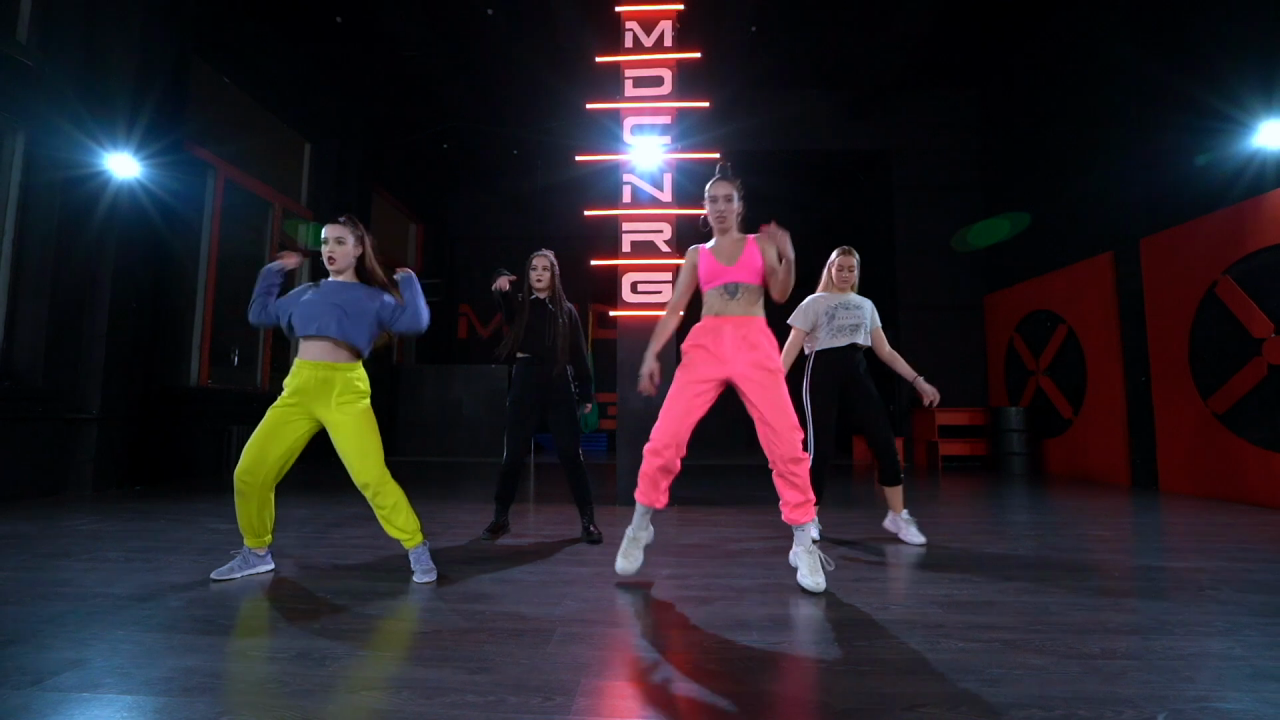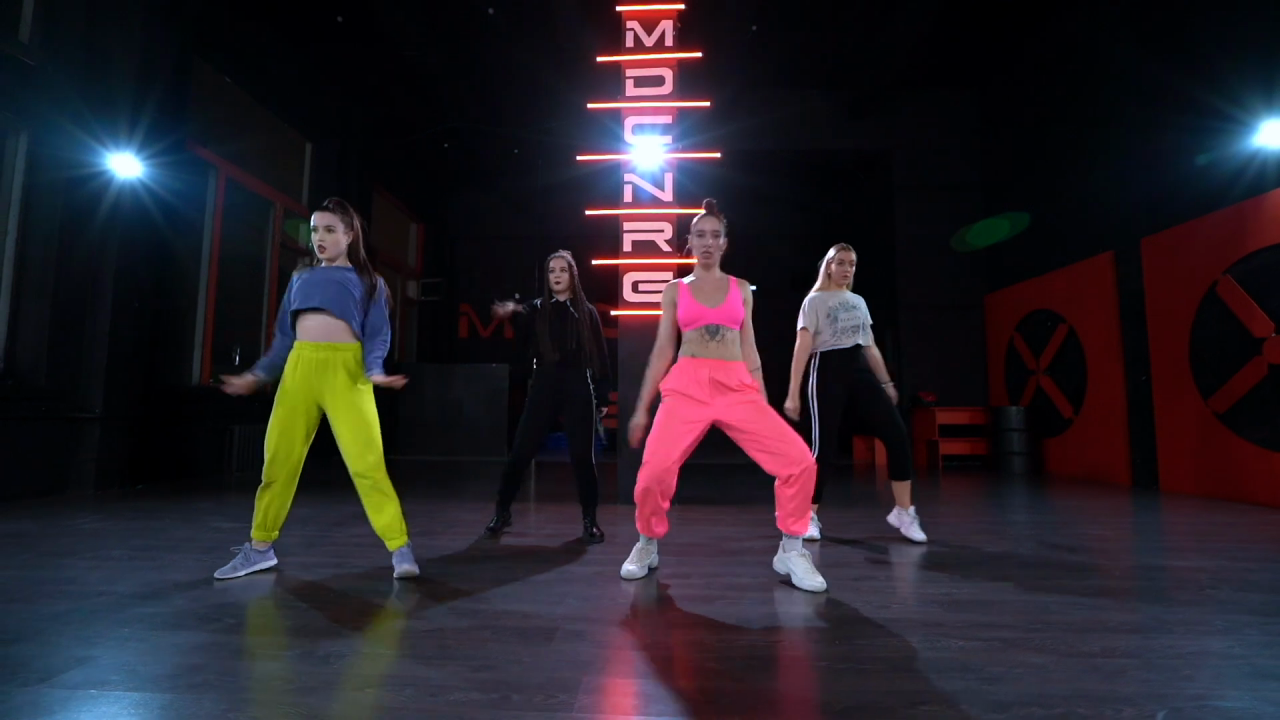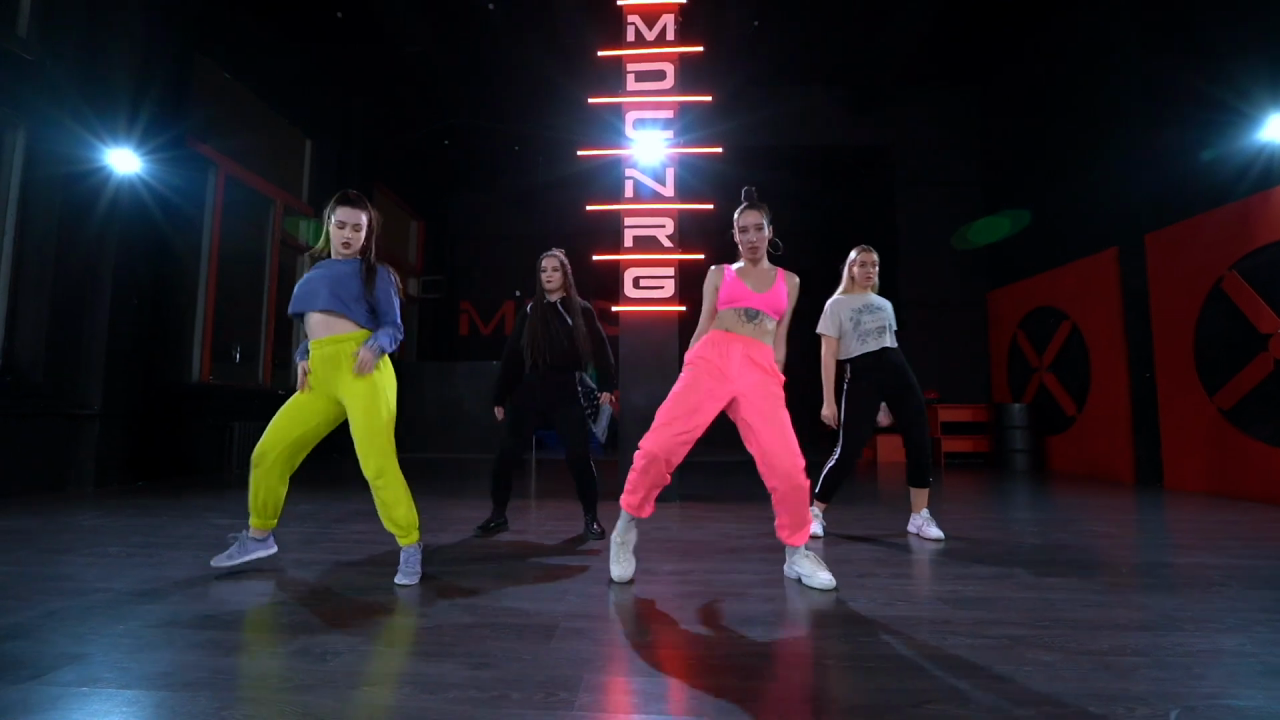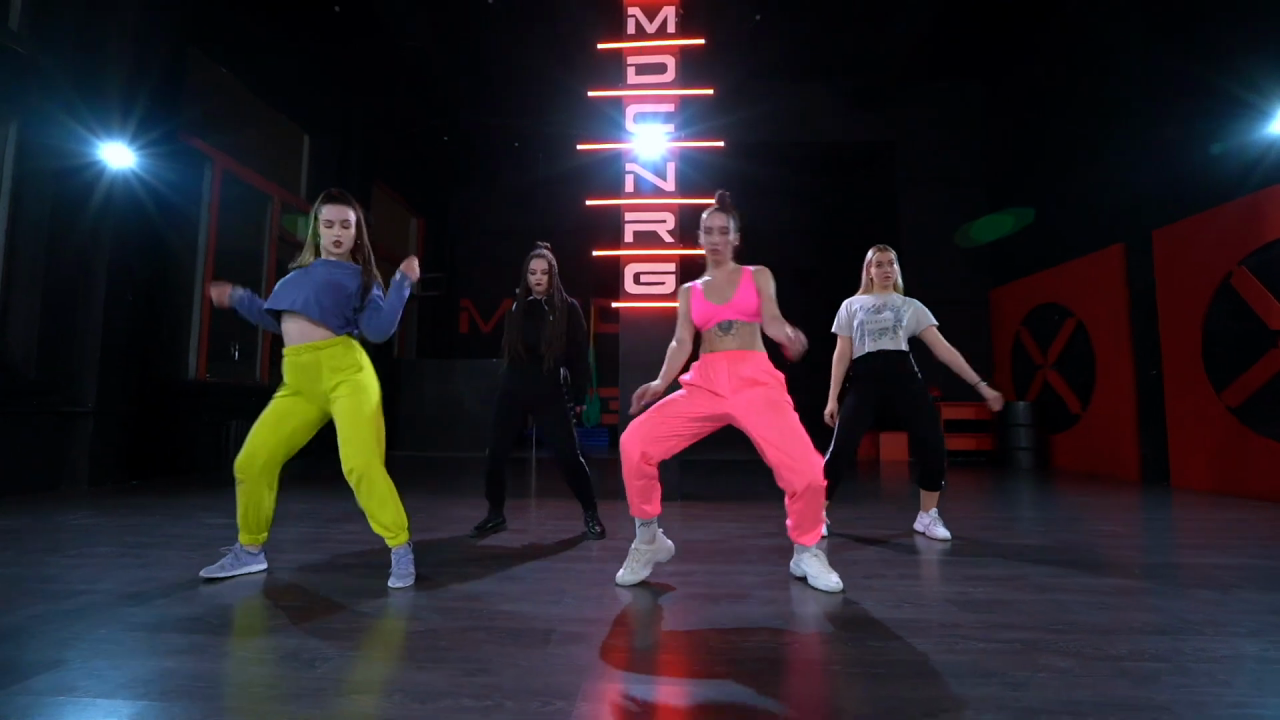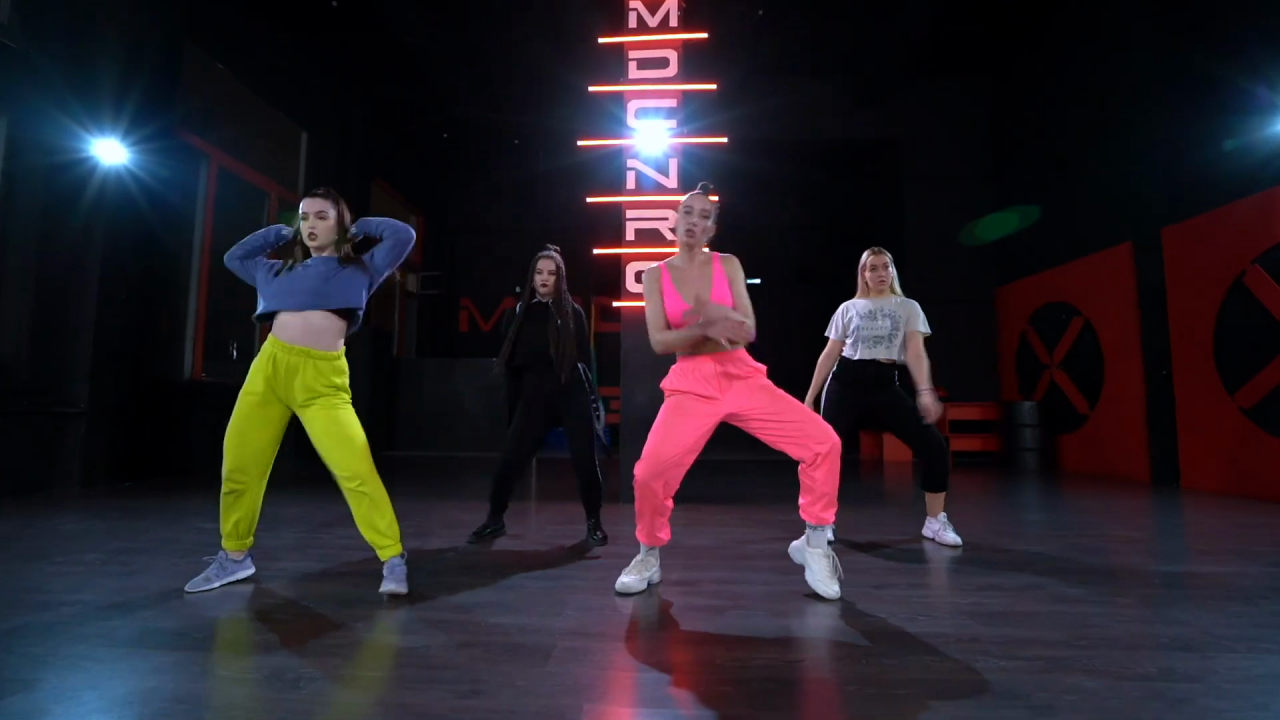
dt=0.3s
person 1, frame 1
left shoulder: (761, 240)
right shoulder: (696, 254)
left elbow: (780, 294)
right elbow: (675, 307)
left wrist: (786, 258)
right wrist: (651, 353)
left hip: (755, 346)
right hip: (708, 345)
left knee: (785, 444)
right knee: (667, 435)
left ankle: (803, 544)
right ankle: (640, 527)
person 1, frame 2
left shoulder: (741, 289)
right shoulder: (676, 290)
left elbow: (748, 348)
right elbow: (662, 351)
left wrist: (761, 404)
right wrist: (642, 407)
left hip: (738, 391)
right hip: (686, 389)
left knee: (798, 462)
right knee: (654, 472)
left ankle: (792, 550)
right ankle: (648, 545)
person 1, frame 3
left shoulder: (789, 281)
right shoulder: (718, 274)
right elbow: (703, 328)
right wrist: (690, 379)
left hip: (760, 374)
right hip: (711, 363)
left knee: (786, 469)
right knee: (660, 445)
left ankle: (797, 554)
right ankle: (626, 529)
person 1, frame 4
left shoulder: (759, 276)
right shoulder: (689, 292)
left elbow: (772, 320)
right elbow: (682, 341)
left wrist: (787, 334)
right wrist: (662, 381)
left hip: (756, 383)
right hip: (705, 384)
left knee: (806, 474)
right knee: (635, 442)
left ankle: (808, 553)
right ankle: (649, 541)
person 1, frame 5
left shoulder: (728, 265)
right shoulder: (655, 275)
left elbow: (748, 330)
right elbow: (659, 342)
left wrist: (712, 314)
right wrist: (705, 328)
left hip: (742, 378)
right hip: (689, 386)
left knee: (823, 442)
right knee: (653, 471)
left ankle: (814, 545)
right ankle: (649, 557)
person 2, frame 1
left shoulder: (374, 298)
right shoulder: (305, 293)
left elbow: (416, 324)
right elbow: (259, 316)
left wrist: (409, 282)
right wrist: (272, 271)
left hip: (345, 392)
right hip: (298, 390)
left knee: (372, 477)
right knee: (249, 473)
left ankle: (417, 550)
right ankle: (256, 552)
person 2, frame 2
left shoulder: (369, 282)
right shoulder: (300, 279)
left elbow: (377, 336)
right elbow: (285, 334)
left wrist: (374, 371)
right wrist: (259, 374)
left hip: (346, 372)
right hip: (299, 370)
left knee: (367, 464)
right knee: (278, 463)
left ankle: (400, 551)
right ankle: (260, 548)
person 2, frame 3
left shoulder: (376, 274)
right shoulder: (315, 273)
left elbow: (392, 327)
left wrist: (376, 347)
right wrist: (303, 358)
left hip: (363, 373)
right hip: (320, 374)
left knee: (377, 462)
right knee: (268, 454)
left ankle: (410, 549)
right ankle: (259, 535)
person 2, frame 4
left shoulder: (361, 278)
right shoulder: (301, 271)
left elbow: (379, 329)
right elbow: (280, 320)
left wrist: (403, 283)
right wrist: (239, 299)
left hip: (346, 372)
right hip: (299, 380)
left knee: (363, 467)
right knee: (251, 463)
left ankle: (401, 551)
right ankle: (250, 550)
person 2, frame 5
left shoulder: (358, 269)
right shoulder: (284, 270)
left elbow: (404, 236)
right elbow: (236, 258)
left wrist: (360, 228)
right wrist: (282, 234)
left hip: (324, 383)
right hip: (268, 372)
left knee: (356, 471)
right knee: (239, 470)
left ankle: (393, 562)
right ankle: (235, 556)
person 3, frame 1
left shoulder: (865, 305)
right shoulder: (813, 303)
left elbow: (884, 349)
right elbow: (792, 345)
left wrist: (918, 381)
left hip: (857, 371)
right hip: (822, 370)
left knee: (884, 442)
right knee: (821, 448)
left ankle: (898, 516)
person 3, frame 2
left shoulder: (858, 302)
right shoulder: (815, 301)
right elbow: (803, 348)
left wrist: (887, 383)
right wrist: (793, 393)
left hip: (860, 372)
right hip: (828, 371)
left knee: (897, 436)
right knee: (824, 447)
left ankle: (904, 512)
right ankle: (809, 517)
person 3, frame 3
left shoulder: (885, 305)
right shoulder: (837, 305)
right elbow: (829, 354)
left wrist: (887, 402)
right wrist: (829, 401)
left hip: (896, 371)
right hip: (860, 377)
left knee: (919, 444)
right knee: (848, 451)
left ankle: (920, 516)
right ankle: (815, 513)
person 3, frame 4
left shoulder: (911, 306)
right shoulder: (851, 305)
left elbow: (941, 348)
right elbow: (842, 353)
left wrist: (980, 384)
right wrist: (832, 398)
left hip: (903, 376)
right hip: (864, 379)
left knee: (933, 446)
right knee: (841, 448)
left ankle: (927, 516)
person 3, frame 5
left shoulder: (908, 308)
right shoulder: (848, 309)
left elbow: (916, 353)
right elbow: (829, 355)
left wrist: (925, 392)
right wrist: (810, 399)
left hip: (885, 385)
right hip: (845, 382)
left knee: (933, 445)
left ankle: (936, 521)
person 4, frame 1
left shoulder: (566, 311)
right shoulder: (519, 304)
left elbow: (579, 354)
right elbow: (505, 304)
left wrist: (586, 393)
right wrist: (502, 283)
left hip: (560, 386)
right hip: (525, 383)
left knee: (571, 454)
right knee: (513, 454)
left ankle: (587, 520)
right ankle: (501, 517)
person 4, frame 2
left shoulder: (586, 312)
right shoulder: (537, 309)
left elbow: (600, 356)
right elbow: (523, 330)
left wrist: (603, 397)
right wrist: (512, 309)
left hip: (579, 388)
right hip: (544, 386)
left knee: (582, 456)
right knee: (520, 453)
left ankle: (589, 520)
right ankle: (502, 513)
person 4, frame 3
left shoulder: (581, 311)
right shoulder: (530, 311)
left elbow: (600, 349)
right elbow: (513, 353)
left wrist: (606, 385)
right wrist: (501, 396)
left hip: (566, 391)
right hip: (530, 390)
left knee: (578, 456)
right knee: (507, 455)
left ankle: (591, 517)
right ankle: (498, 515)
person 4, frame 4
left shoulder: (568, 308)
right shoulder: (518, 308)
left elbow: (579, 354)
left wrist: (578, 397)
left hip: (550, 390)
right hip: (513, 388)
left knee: (567, 455)
right knee: (496, 453)
left ankle: (590, 515)
right ankle: (495, 514)
person 4, frame 5
left shoulder: (572, 313)
right shoulder: (521, 312)
left elbow: (583, 357)
right elbow: (512, 364)
left wrist: (588, 397)
right wrist: (515, 410)
left hip: (573, 395)
right hip: (534, 396)
left knee: (585, 461)
right knee: (511, 460)
left ankle: (594, 522)
right ankle: (495, 520)
